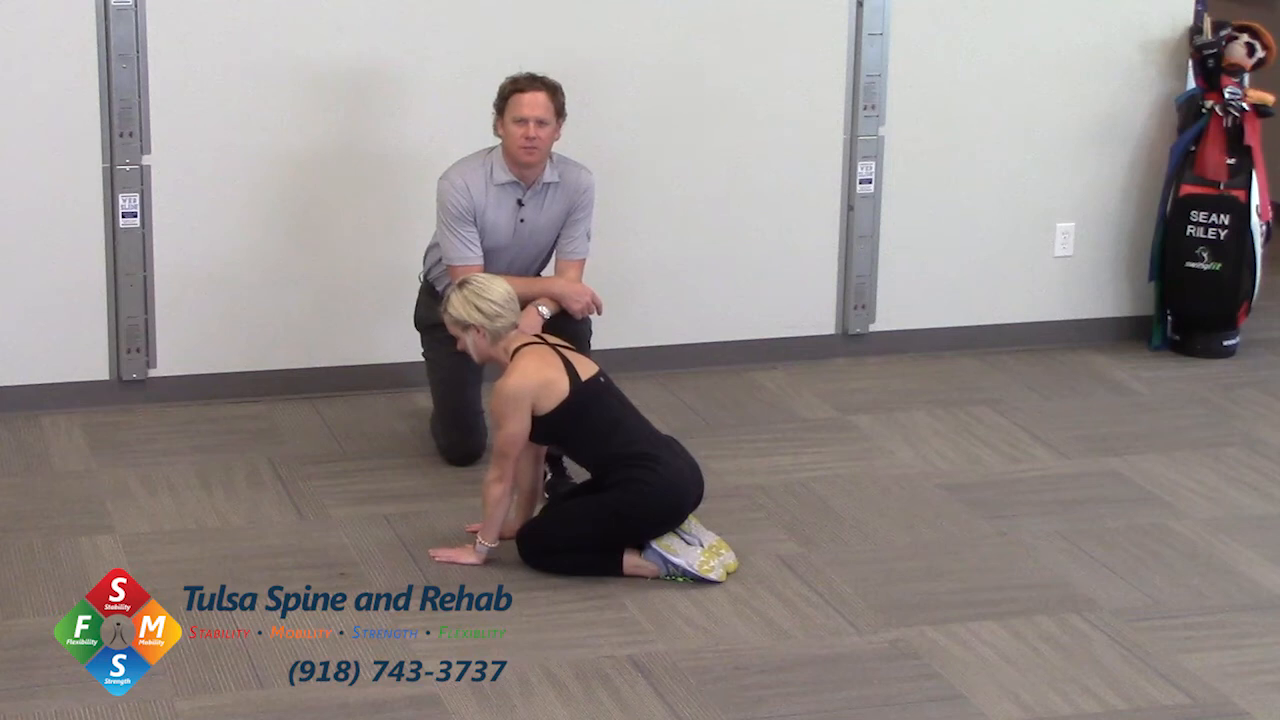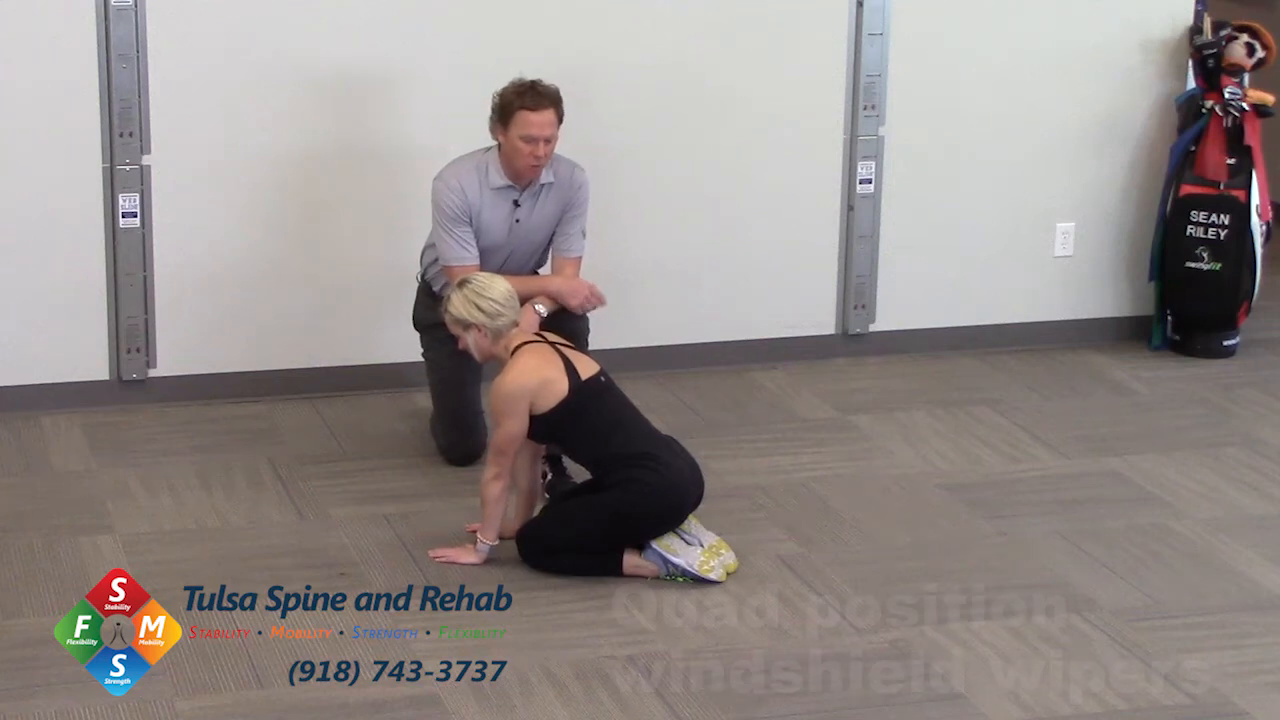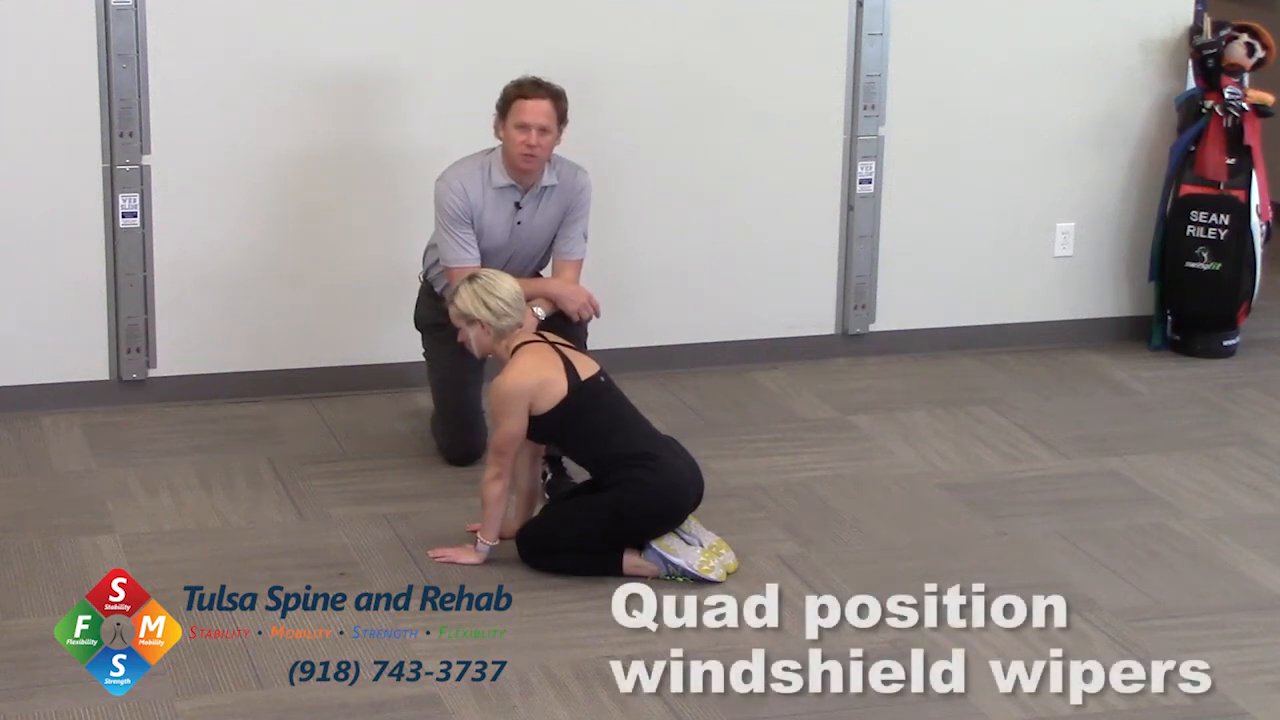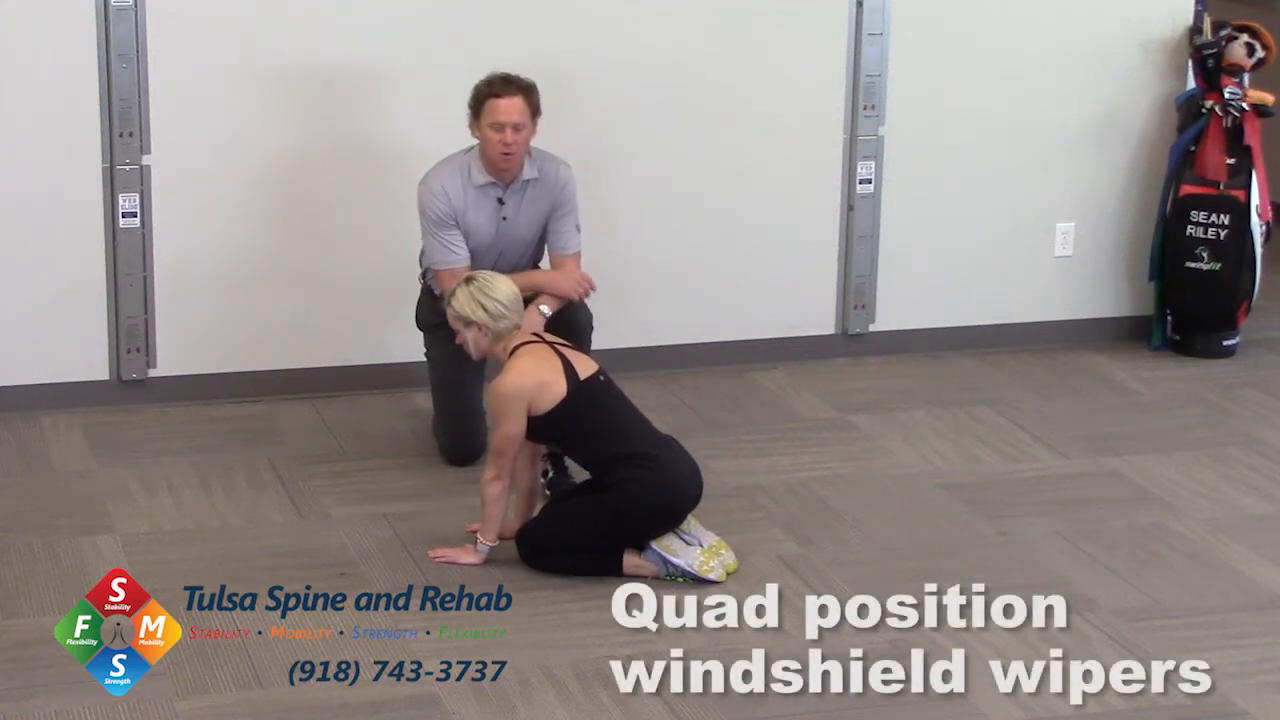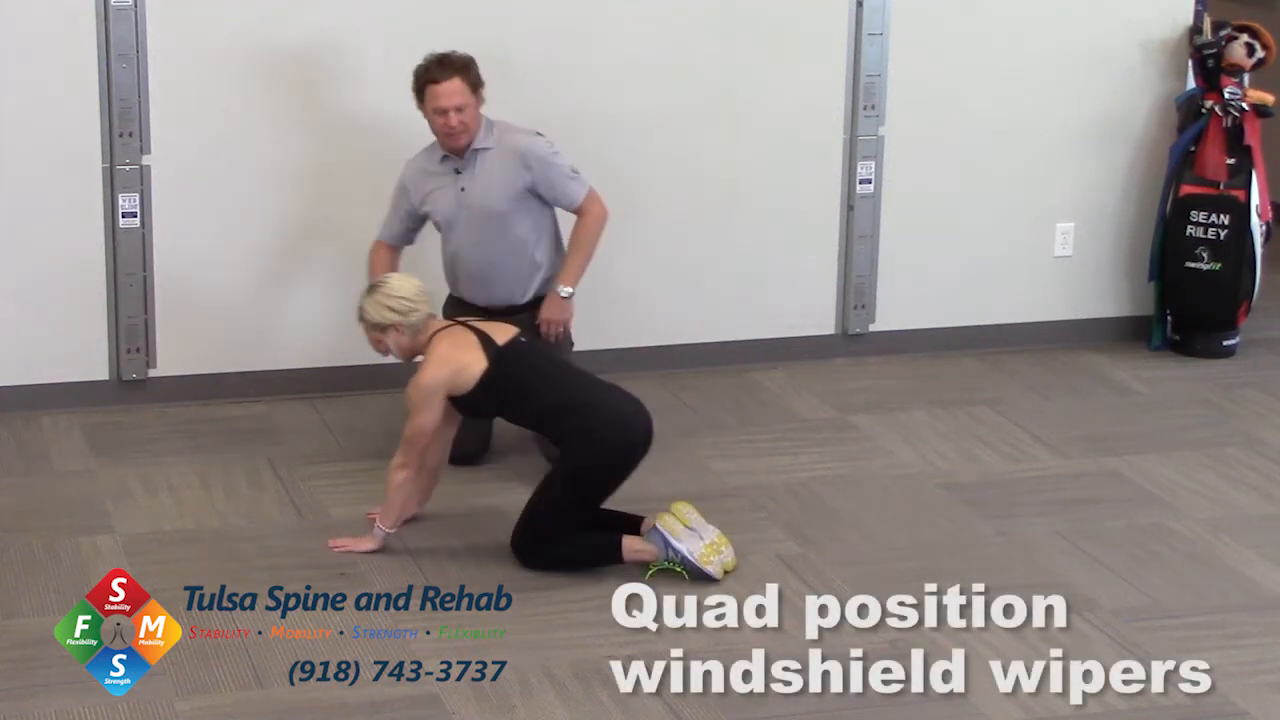
dt=1s
person 1, frame 1
left shoulder: (577, 183)
right shoulder: (461, 183)
left elbow: (570, 278)
left wrist: (538, 311)
right wrist: (554, 288)
left hip: (524, 294)
left knee: (574, 326)
right knee: (462, 447)
left ankle: (550, 451)
right ankle: (454, 401)
person 1, frame 2
left shoulder: (572, 180)
right shoulder: (455, 183)
left elbow: (567, 274)
left wrist: (535, 310)
right wrist: (553, 285)
left hip: (523, 291)
left knee: (572, 325)
right knee: (462, 446)
left ankle: (549, 451)
right ankle: (451, 397)
person 1, frame 3
left shoulder: (574, 183)
right shoulder: (458, 183)
left elbow: (567, 280)
left wrist: (535, 313)
right wrist: (550, 287)
left hip: (525, 292)
left knee: (570, 326)
right knee: (462, 447)
left ankle: (549, 452)
right ankle: (454, 403)
person 1, frame 4
left shoulder: (556, 177)
right shoulder: (441, 186)
left elbow: (568, 269)
right elbow: (456, 286)
left wrist: (539, 310)
right wrist: (539, 278)
left hip: (524, 290)
left knee: (575, 320)
right knee: (461, 449)
left ankle: (553, 446)
right ankle: (457, 394)
person 1, frame 5
left shoulder: (525, 150)
right shoulder: (417, 173)
left elbow: (593, 211)
right elbow: (387, 245)
left wrist: (563, 291)
left hip: (534, 313)
right hip: (468, 315)
right knee: (463, 450)
person 2, frame 1
left shoulder: (515, 384)
right shoulder: (546, 346)
left elbow: (501, 477)
right elbow: (530, 453)
left wrist: (481, 547)
right wrist: (519, 520)
left hip: (654, 490)
right hip: (674, 472)
left knee: (535, 543)
right knee: (558, 513)
left ankle: (661, 559)
right ankle: (665, 528)
person 2, frame 2
left shoulder: (514, 381)
right shoulder: (547, 344)
left elbow: (498, 472)
right elbow: (528, 451)
left wrist: (481, 546)
right wrist: (520, 520)
left hip: (654, 489)
right hip: (675, 471)
left knee: (535, 543)
right knee: (558, 510)
left ankle: (660, 559)
right ankle: (665, 529)
person 2, frame 3
left shoulder: (513, 381)
right shoulder: (546, 345)
left elbow: (498, 472)
right elbow: (528, 452)
left wrist: (481, 546)
right wrist: (520, 521)
left hip: (653, 489)
right hip: (674, 471)
left knee: (535, 543)
right knee: (558, 514)
left ankle: (660, 559)
right ankle: (666, 528)
person 2, frame 4
left shoulder: (512, 383)
right shoulder: (545, 346)
left elbow: (498, 474)
right elbow: (528, 451)
left wrist: (482, 546)
right wrist: (520, 520)
left hip: (654, 488)
right hip: (674, 471)
left knee: (534, 544)
right knee: (558, 511)
left ankle: (660, 560)
right ankle: (666, 528)
person 2, frame 5
left shoulder: (432, 373)
right shoulder: (468, 331)
left elbow: (406, 462)
right elbow: (442, 433)
left wrist: (379, 533)
right wrist: (415, 503)
left hip: (604, 434)
right hip: (625, 417)
left knee: (532, 546)
right knee: (560, 519)
left ankle: (659, 547)
right ankle: (662, 526)
